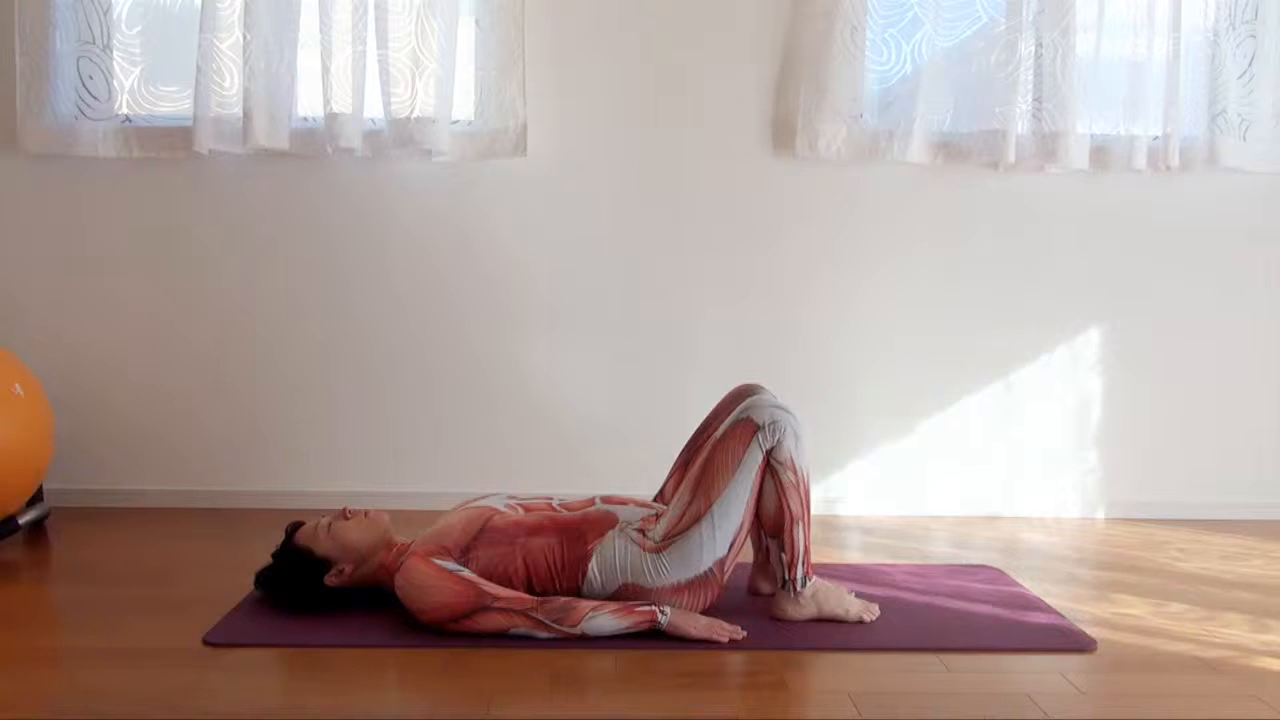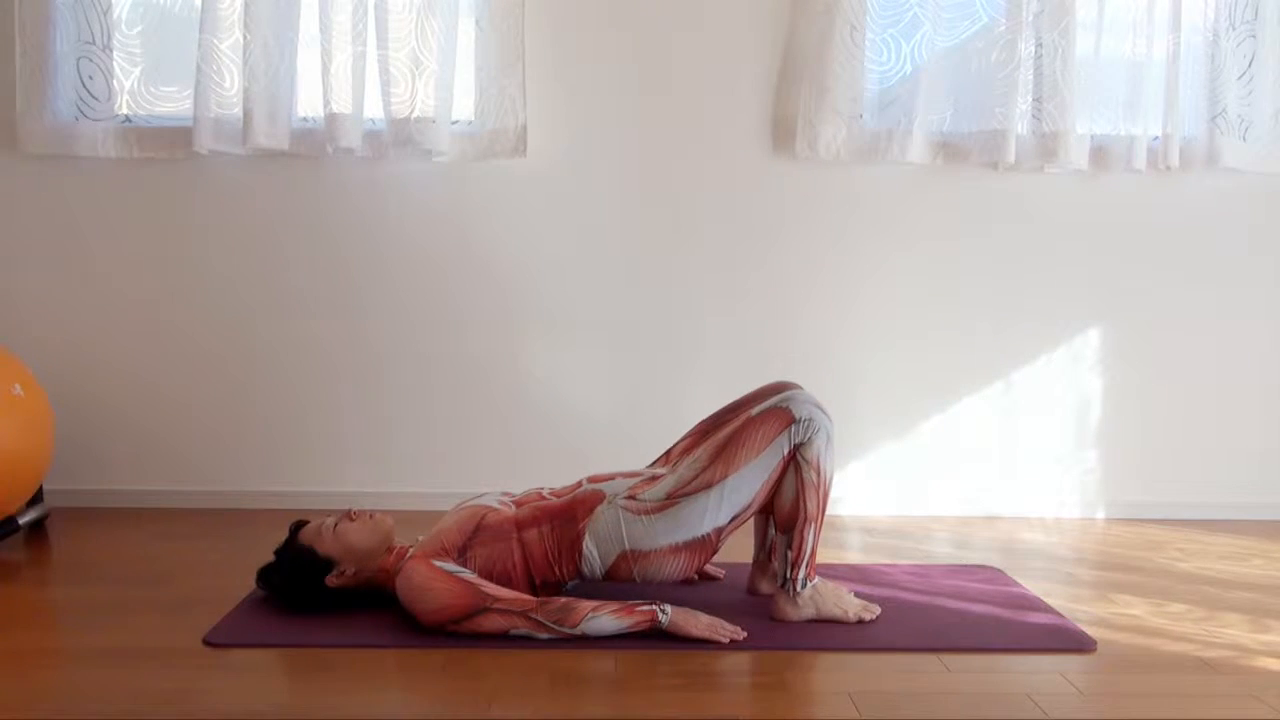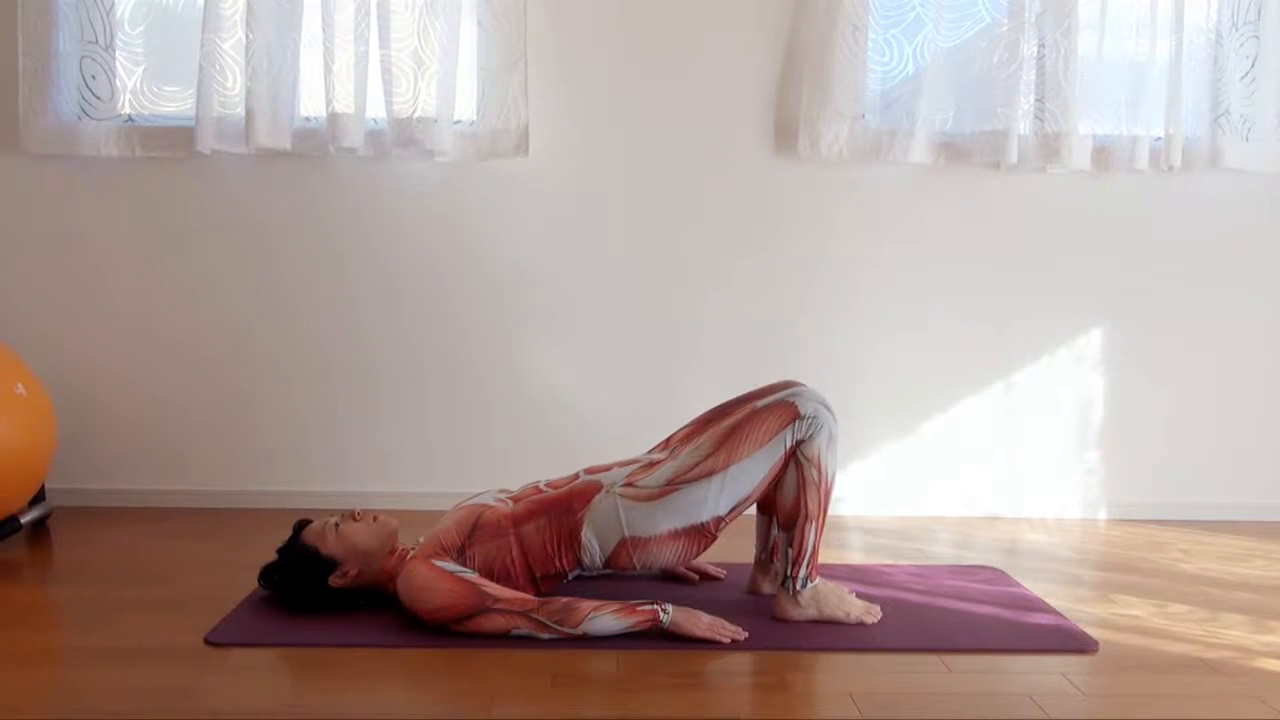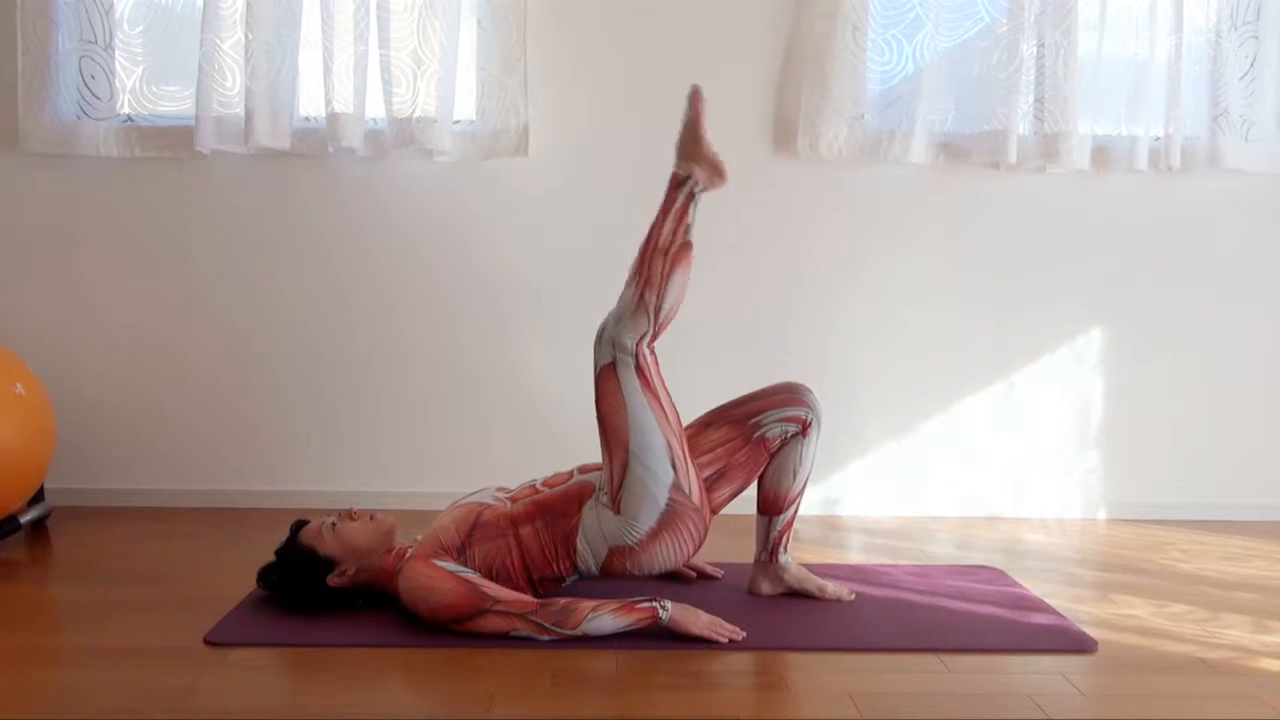
dt=1s
person 1, frame 1
left shoulder: (426, 553)
right shoulder: (420, 585)
right elbow: (542, 615)
left wrist: (657, 563)
right wrist: (667, 615)
left hip: (639, 526)
right hip: (659, 570)
left knee: (751, 400)
right knee: (768, 418)
left ankle: (772, 569)
right ankle: (799, 592)
person 1, frame 2
left shoulder: (423, 557)
right shoulder: (419, 588)
right elbow: (542, 617)
right wrist: (666, 616)
left hip: (630, 500)
right hip: (637, 532)
left knee: (783, 399)
right knee: (802, 416)
left ankle: (771, 570)
right ankle: (798, 593)
person 1, frame 3
left shoulder: (426, 557)
right shoulder: (418, 586)
right elbow: (542, 618)
right wrist: (667, 615)
left hip: (623, 492)
right hip: (629, 524)
left knee: (789, 403)
right knee: (807, 413)
left ankle: (772, 569)
right ankle: (801, 592)
person 1, frame 4
left shoulder: (426, 552)
right shoulder: (418, 583)
right elbow: (543, 618)
right wrist: (665, 611)
left hip: (648, 518)
right hip: (637, 531)
left knee: (796, 403)
right knee: (619, 342)
left ankle: (774, 567)
